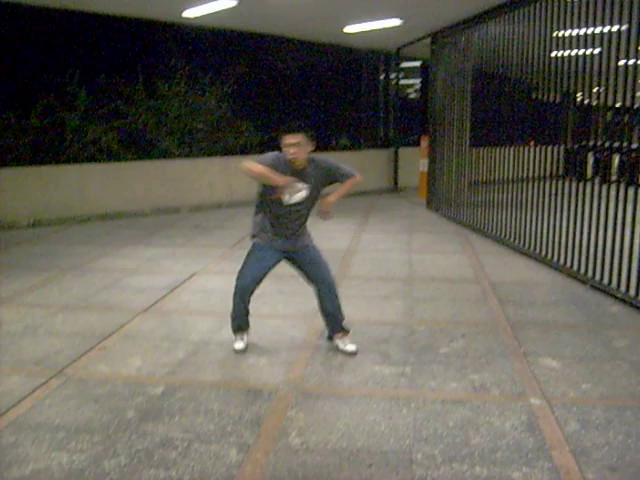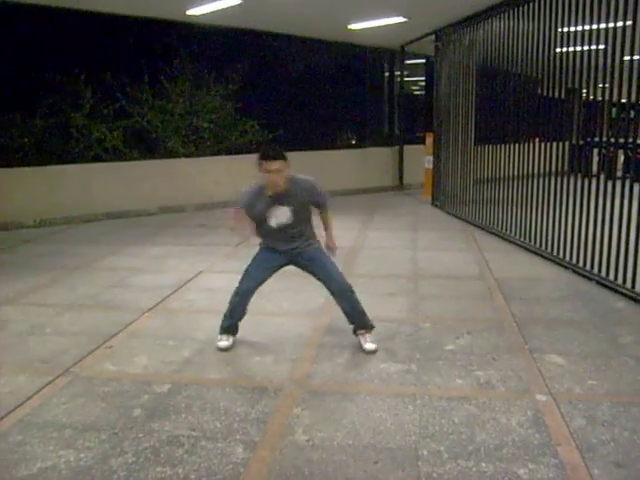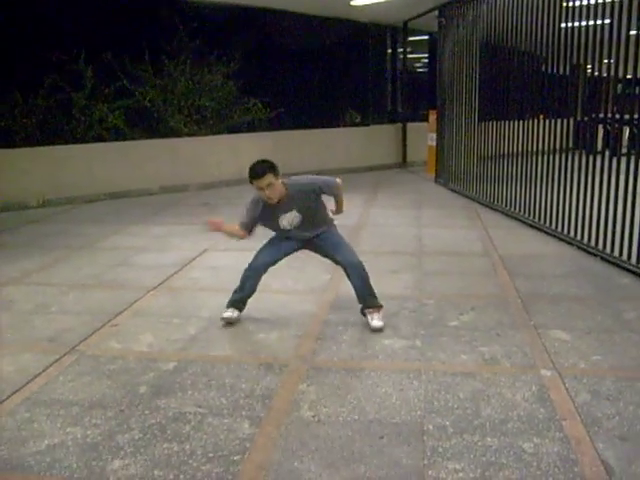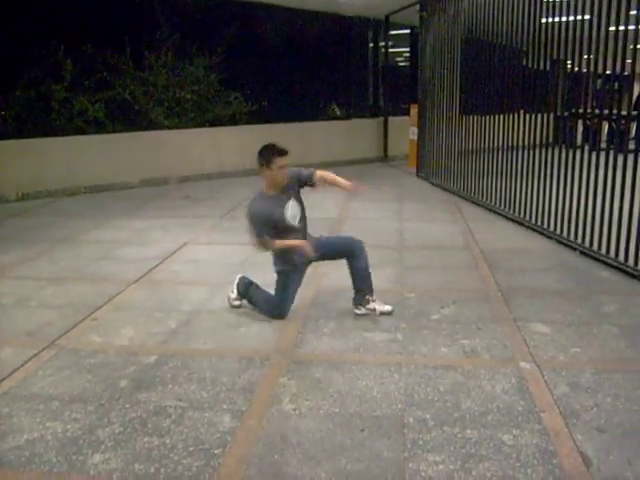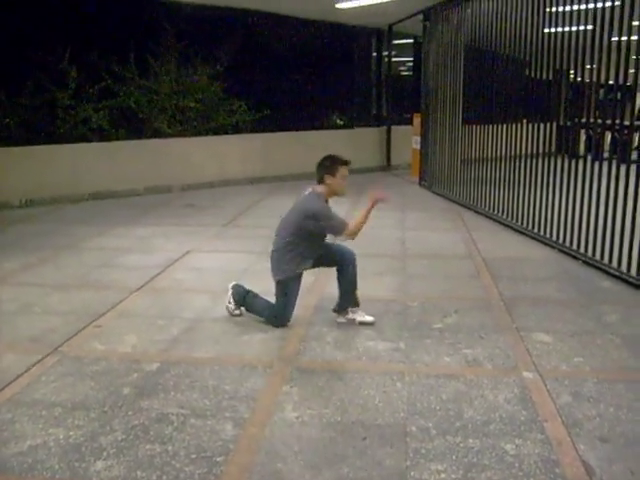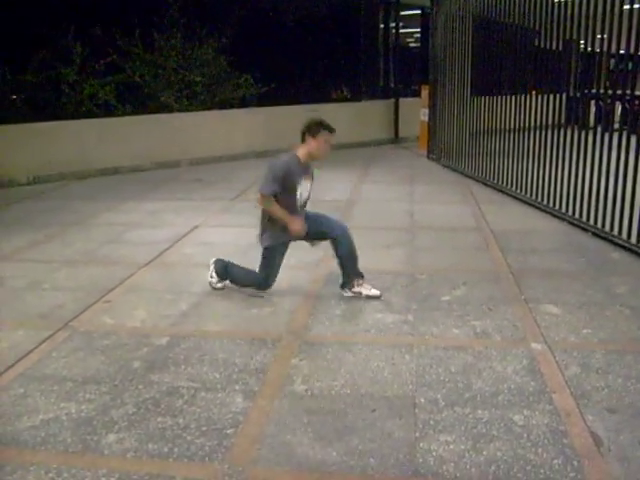
dt=0.7s
person 1, frame 1
left shoulder: (320, 166)
right shoulder: (276, 161)
left elbow: (355, 178)
right elbow: (247, 166)
left wrist: (332, 198)
right wrist: (280, 181)
left hip: (299, 240)
right hip: (268, 240)
left knee: (326, 282)
right knee: (243, 285)
left ankle: (338, 332)
right ankle: (240, 331)
person 1, frame 2
left shoulder: (305, 185)
right shoulder: (252, 196)
left elbow: (323, 206)
right elbow: (246, 224)
left wrist: (329, 234)
right wrist: (243, 221)
left hip: (306, 247)
right hip: (272, 249)
left knee: (339, 285)
right knee: (244, 288)
left ankle: (363, 329)
right ankle: (228, 331)
person 1, frame 3
left shoulder: (305, 185)
right shoulder: (257, 204)
left elbow: (336, 183)
right elbow: (243, 232)
left wrist: (339, 208)
right wrist: (223, 227)
left hip: (321, 232)
right hip: (288, 237)
left knee: (353, 263)
right knee: (256, 266)
left ankle: (371, 308)
right ankle: (235, 306)
person 1, frame 4
left shoulder: (291, 177)
right shoulder: (258, 209)
left elbow: (319, 176)
right elbow: (263, 244)
left wrist: (343, 183)
right wrist: (296, 243)
left hip: (308, 243)
right hip: (290, 258)
left knee: (355, 247)
right knee: (279, 312)
left ankle: (364, 301)
right ankle: (244, 287)
person 1, frame 5
left shoulder: (315, 194)
right shoulder: (317, 208)
right elbow: (349, 233)
right wrist: (371, 205)
left hip: (304, 249)
right hip: (288, 261)
left knee: (347, 257)
right knee: (280, 320)
left ankle: (348, 309)
right ankle: (239, 295)
person 1, frame 6
left shoulder: (307, 168)
right shoulder: (283, 165)
right elbow: (263, 198)
left wrist: (311, 234)
right wrist: (290, 221)
left hip: (297, 219)
right hip: (277, 228)
left knee: (340, 232)
right knee: (264, 283)
left ankle: (353, 283)
right ankle: (220, 268)
